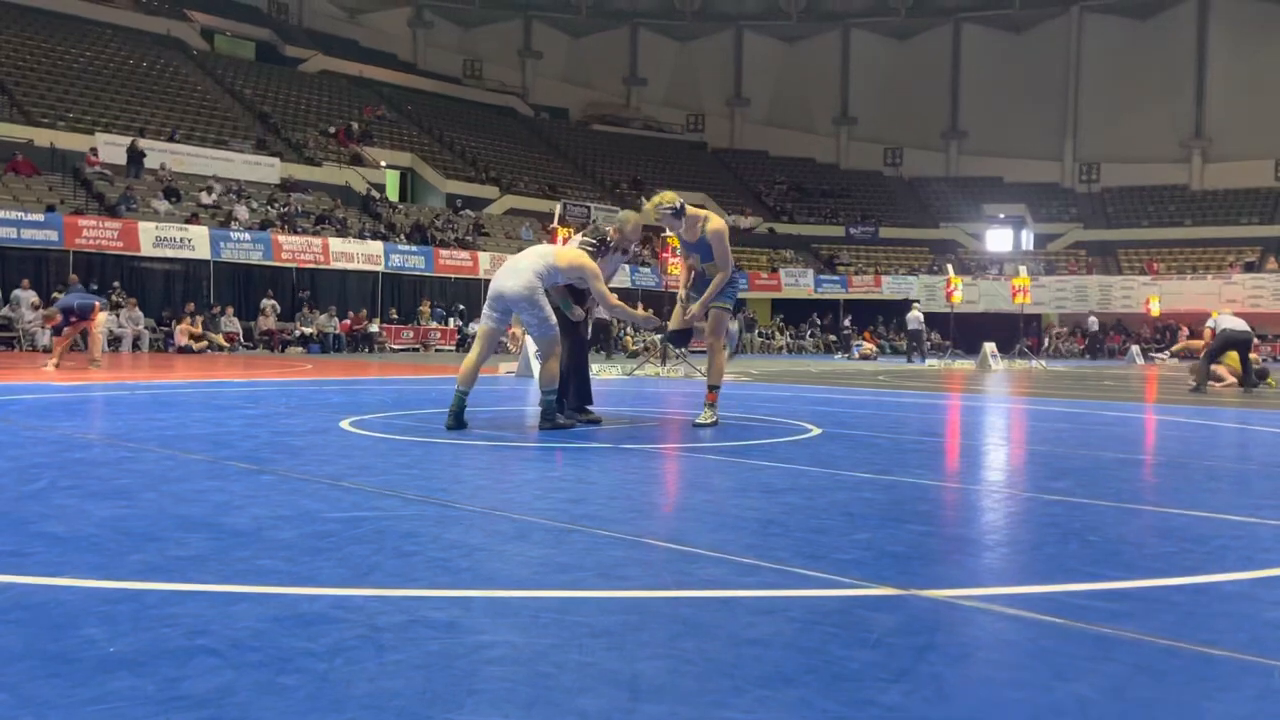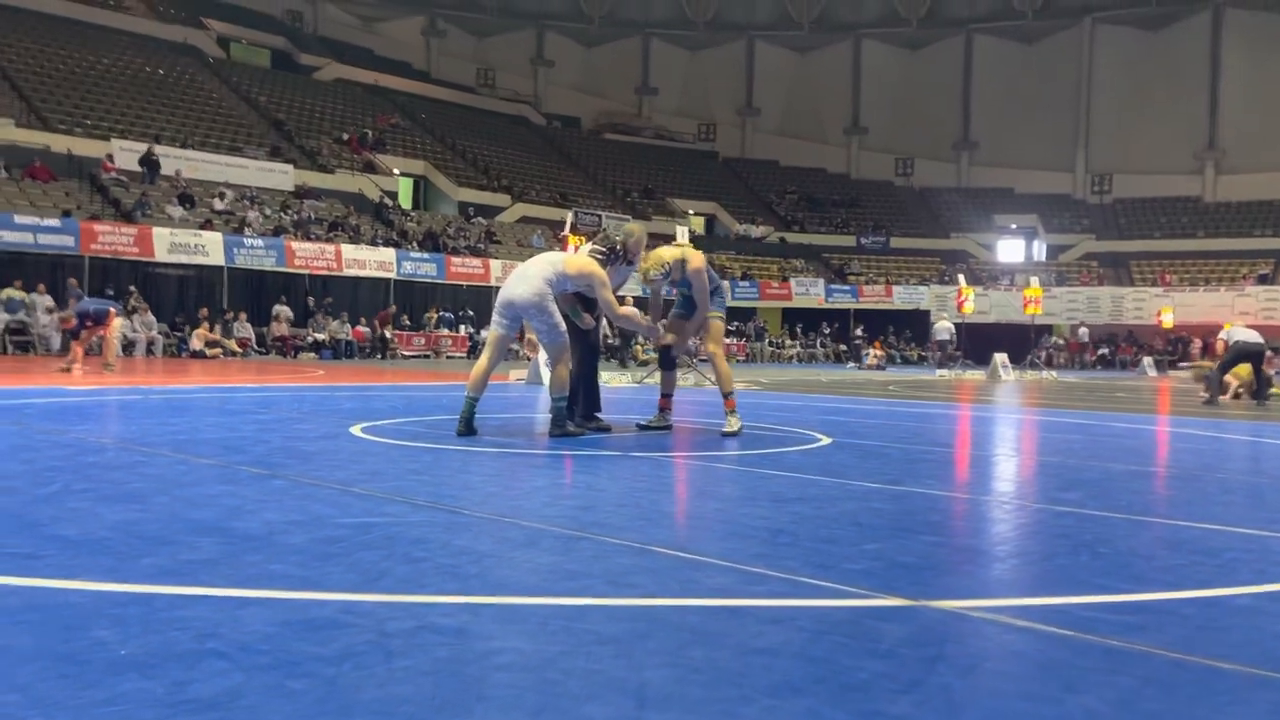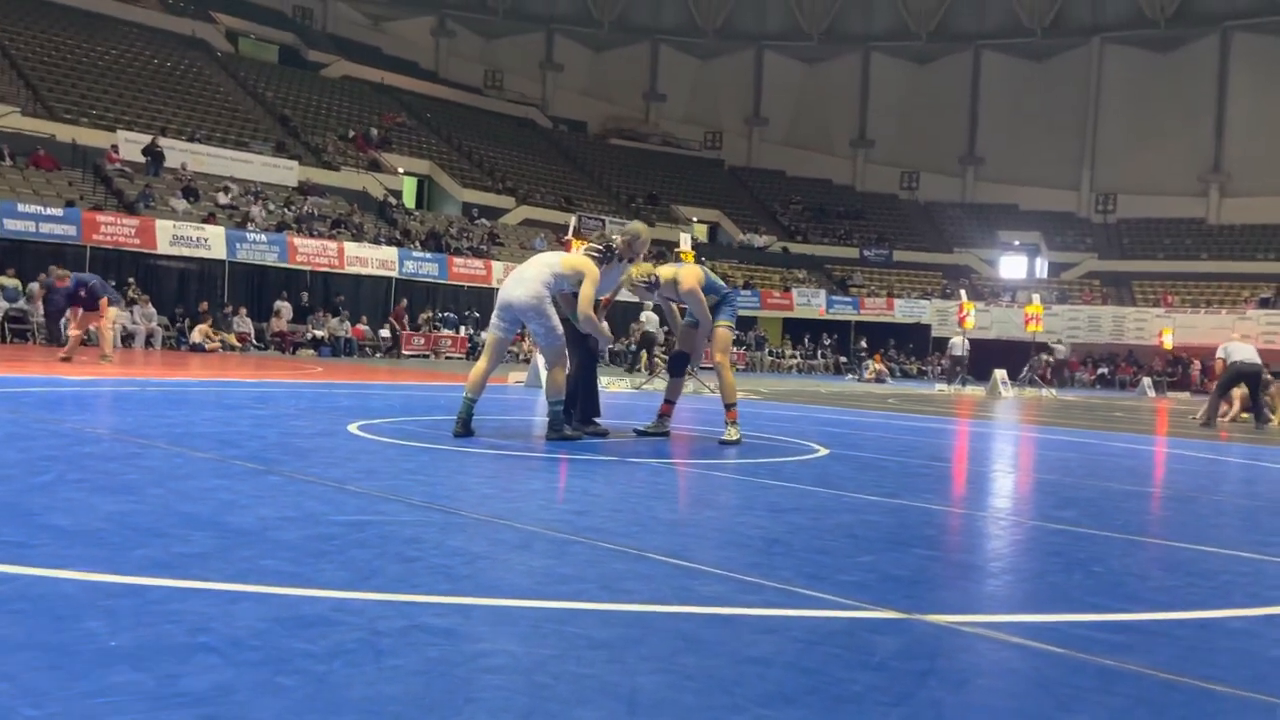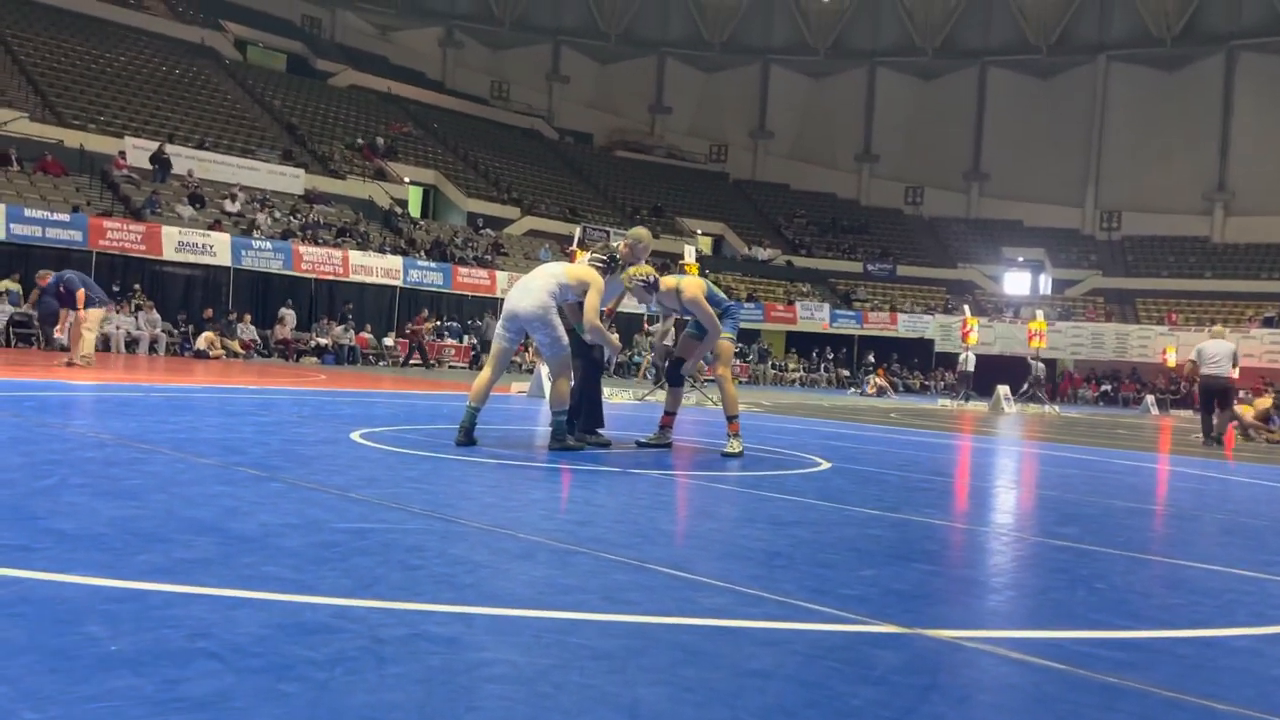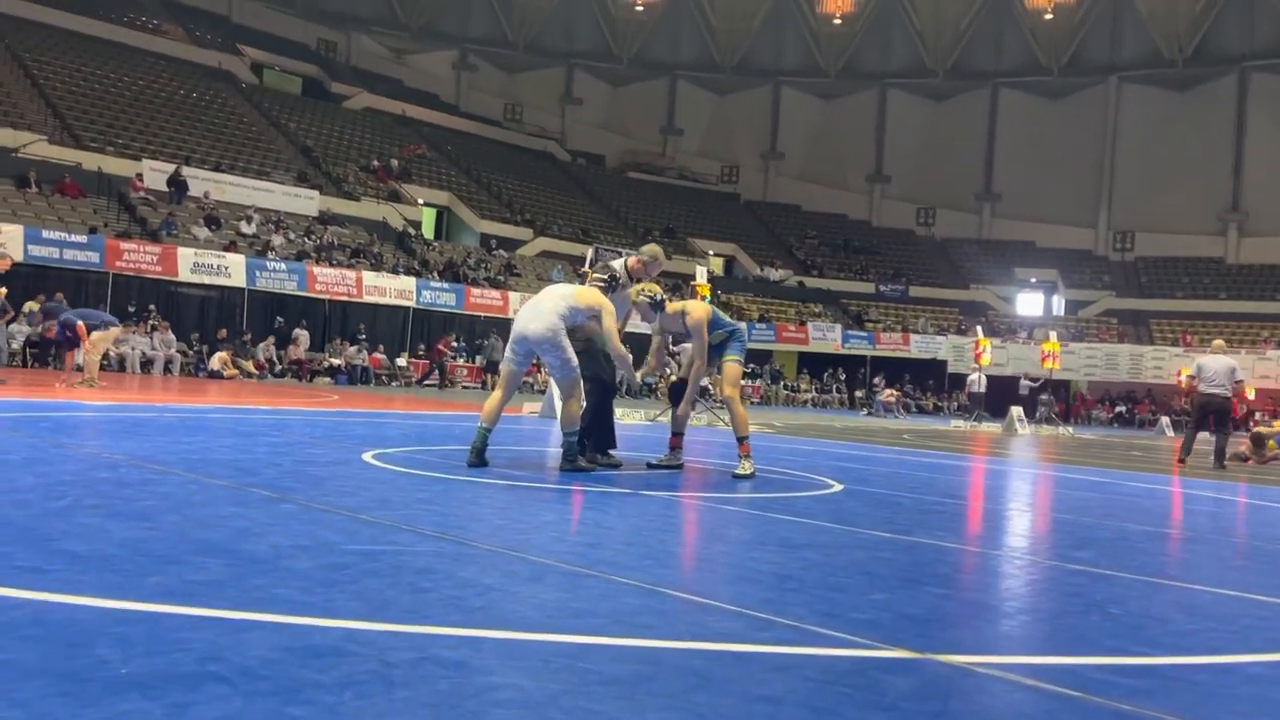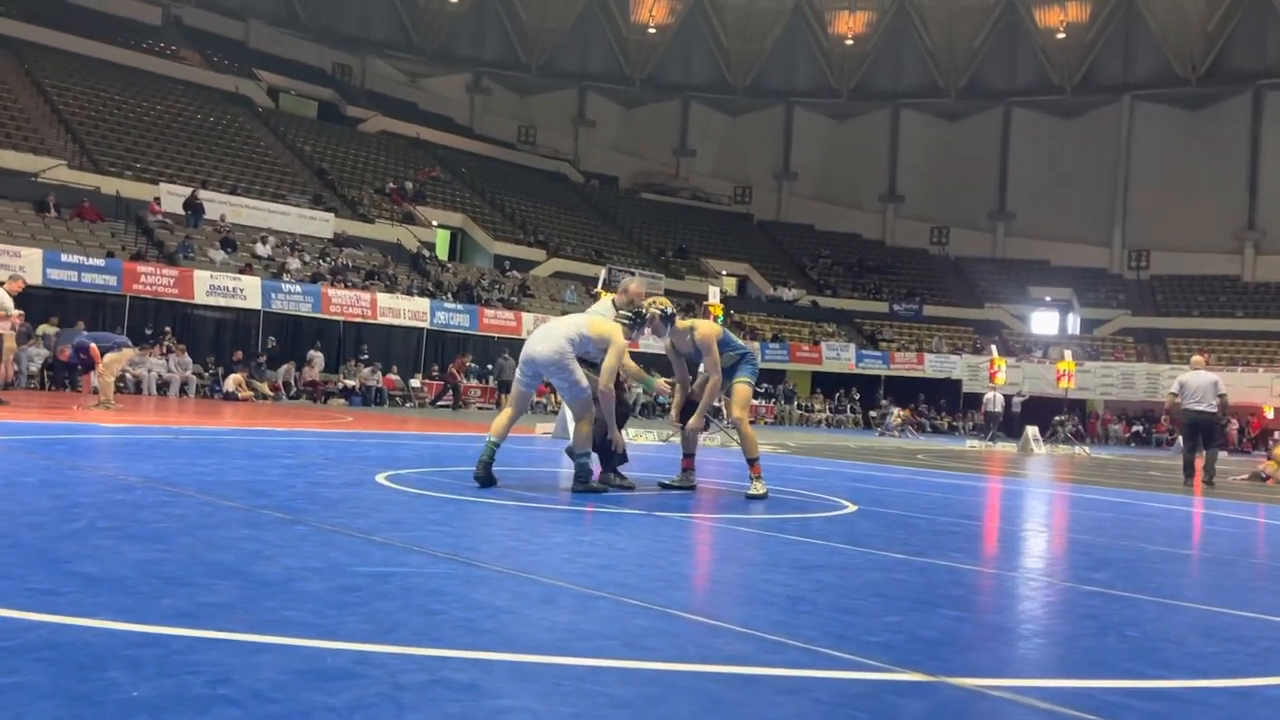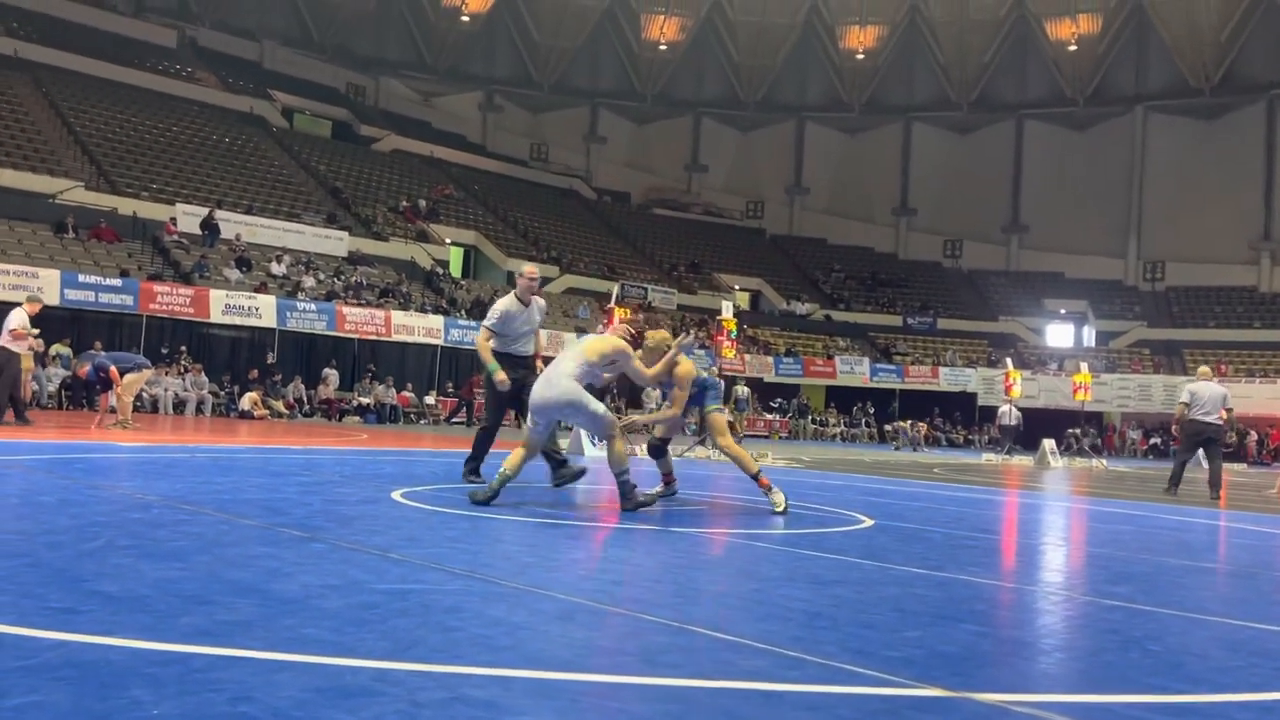
dt=0.7s
person 1, frame 1
left shoulder: (626, 249)
right shoulder: (586, 242)
left wrist: (591, 302)
right wrist: (570, 308)
left hip: (581, 292)
right hip: (559, 289)
left knee: (578, 344)
right knee: (575, 344)
left ankle: (557, 400)
right ankle: (575, 405)
person 1, frame 2
left shoulder: (636, 258)
right shoulder: (594, 252)
left wrist: (599, 308)
right wrist: (579, 315)
left hip: (592, 300)
right hip: (570, 297)
left knee: (590, 353)
right knee: (585, 352)
left ankle: (568, 407)
right ankle: (585, 413)
person 1, frame 3
left shoulder: (634, 257)
right shoulder: (596, 252)
left wrist: (603, 308)
right wrist: (579, 321)
left hip: (590, 302)
left knee: (588, 356)
right knee: (584, 356)
left ankle: (566, 411)
right ankle: (583, 417)
person 1, frame 4
left shoulder: (636, 264)
right shoulder: (599, 258)
left wrist: (608, 316)
left knee: (595, 366)
right knee: (588, 365)
left ankle: (570, 421)
right ankle: (586, 427)
person 1, frame 5
left shoulder: (639, 279)
right shoulder: (609, 274)
right wrist: (606, 341)
left hip: (602, 333)
right hip: (584, 332)
left knee: (607, 387)
right knee: (600, 385)
left ankle: (583, 442)
right ankle: (596, 448)
person 1, frame 6
left shoulder: (619, 310)
right shoulder: (604, 315)
left hip: (596, 365)
right hip: (580, 365)
left knee: (622, 409)
right knee: (606, 413)
right ankle: (610, 471)
person 1, frame 7
left shoulder: (540, 305)
right shoulder: (503, 307)
right elbow: (481, 341)
left wrist: (538, 359)
right wrist: (495, 371)
left hip: (527, 365)
right hip: (504, 364)
right knee: (493, 420)
left ankle: (560, 467)
right ankle: (471, 468)
person 2, frame 1
left shoulder: (559, 252)
right shoulder: (587, 263)
right elbow: (612, 305)
right wrist: (640, 318)
left hip: (499, 281)
right hip: (524, 287)
left knee: (480, 350)
right knee: (552, 352)
left ankle: (455, 413)
right ankle: (548, 415)
person 2, frame 2
left shoulder: (569, 259)
right shoulder: (596, 271)
right elbow: (617, 315)
right wrist: (645, 327)
left hip: (509, 288)
right hip: (533, 294)
left knee: (489, 357)
right knee: (560, 359)
left ankle: (465, 420)
right ankle: (559, 422)
person 2, frame 3
left shoulder: (562, 258)
right shoulder: (592, 269)
right elbow: (584, 314)
right wrist: (604, 336)
left hip: (508, 291)
right hip: (531, 297)
left knee: (488, 359)
right knee: (558, 362)
left ankle: (462, 421)
right ankle: (556, 427)
person 2, frame 4
left shoulder: (567, 268)
right shoulder: (596, 280)
right elbow: (591, 324)
right wrist: (612, 345)
left hip: (513, 299)
right hip: (537, 306)
left knee: (492, 369)
right knee: (562, 372)
left ankle: (465, 429)
right ankle: (559, 436)
person 2, frame 5
left shoulder: (568, 289)
right shoulder: (604, 304)
right elbow: (616, 349)
right wrist: (633, 376)
left hip: (522, 322)
right hip: (547, 328)
left knee: (503, 390)
right knee: (572, 394)
left ankle: (477, 450)
right ankle: (570, 457)
person 2, frame 6
left shoulder: (603, 324)
right shoulder: (618, 340)
right elbow: (605, 388)
left wrist: (652, 382)
right wrist: (613, 429)
left hip: (532, 347)
right hip: (555, 352)
left knee: (513, 409)
right knee: (585, 416)
left ankle: (484, 464)
right ankle: (582, 480)
person 2, frame 7
left shoulder: (595, 340)
right shoulder: (618, 345)
right elbow: (647, 379)
right wrist: (674, 351)
left hip: (539, 393)
right hip: (564, 392)
left knee: (527, 447)
right knee: (614, 433)
left ankle: (492, 488)
right ankle: (628, 496)
person 3, frame 1
left shoulder: (714, 227)
right shoulder: (680, 228)
left elbow: (725, 270)
left wrist: (701, 304)
right wrist: (683, 286)
left hip: (722, 284)
right hip: (700, 281)
left knee: (713, 343)
right knee: (674, 334)
left ankle: (711, 408)
right ankle: (724, 329)
person 3, frame 2
left shoulder: (693, 265)
right shoulder: (653, 264)
left elbow: (703, 307)
right elbow: (655, 297)
left wrist: (684, 338)
left hip: (710, 296)
right hip: (685, 297)
left knee: (713, 351)
right knee: (666, 349)
left ankle: (732, 415)
right ankle: (664, 414)
person 3, frame 3
left shoulder: (685, 285)
right shoulder: (656, 280)
left elbow: (706, 320)
right elbow: (669, 308)
left wrist: (698, 349)
right wrist: (681, 339)
left hip: (722, 303)
right hip: (700, 306)
left knee: (719, 361)
right knee: (676, 360)
left ankle: (733, 425)
right ankle: (663, 421)
person 3, frame 4
left shoulder: (688, 293)
right shoulder: (658, 294)
left elbow: (716, 328)
right elbow: (667, 315)
left wrist: (694, 359)
left hip: (724, 316)
right hip: (701, 318)
left knee: (721, 373)
right knee: (674, 370)
left ankle: (735, 438)
right ankle: (664, 432)
person 3, frame 5
left shoulder: (693, 315)
right shoulder: (660, 324)
left elbow: (700, 363)
right elbow: (654, 362)
left wrist: (687, 403)
left hip: (731, 339)
right hip: (709, 343)
left knee: (729, 395)
right knee: (677, 389)
left ankle: (746, 459)
right ankle: (675, 453)
person 3, frame 6
left shoulder: (701, 332)
right shoulder: (670, 345)
left elbow: (715, 378)
right elbow: (682, 382)
left wrist: (700, 415)
right wrist: (675, 410)
left hip: (743, 362)
right hip: (719, 368)
left knee: (737, 417)
right knee: (685, 417)
left ankle: (757, 479)
right ankle: (687, 475)
person 3, frame 7
left shoulder: (682, 369)
right shoulder: (645, 358)
left elbow: (676, 413)
left wrist: (644, 420)
left hip: (706, 390)
right hip: (682, 393)
left knee: (723, 443)
right knee: (656, 446)
left ankle: (770, 489)
right ankle: (669, 484)
